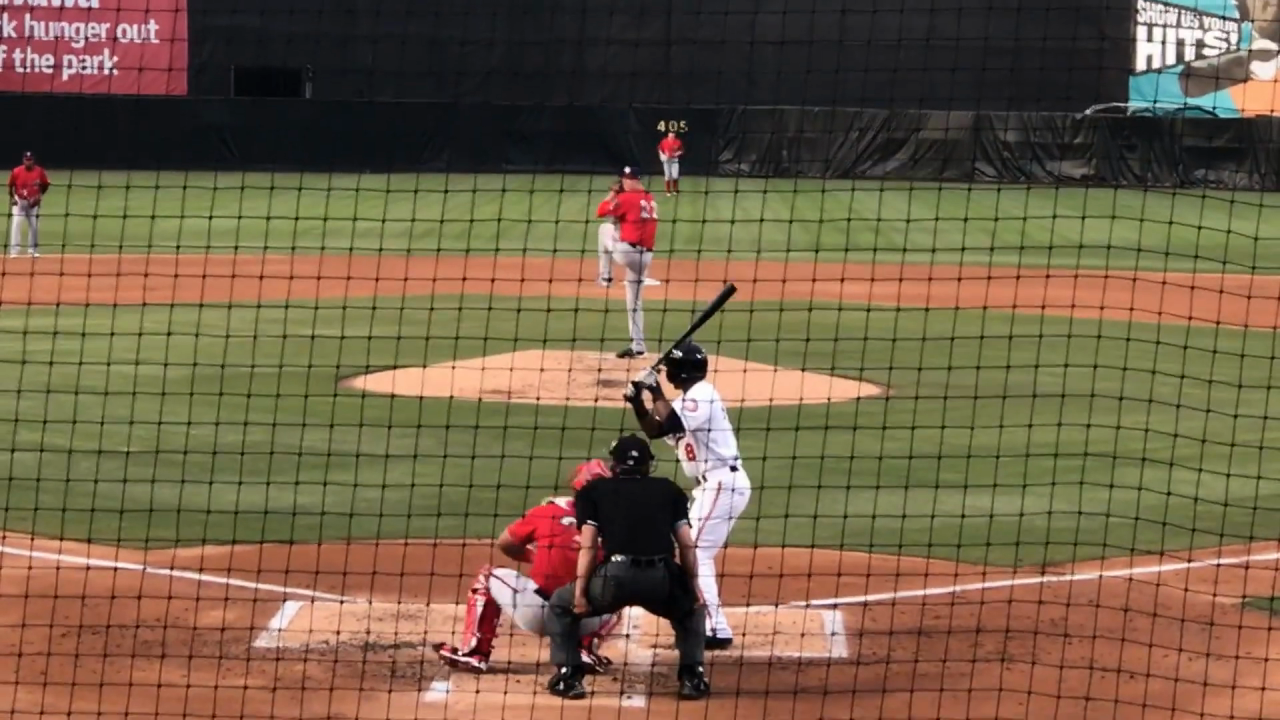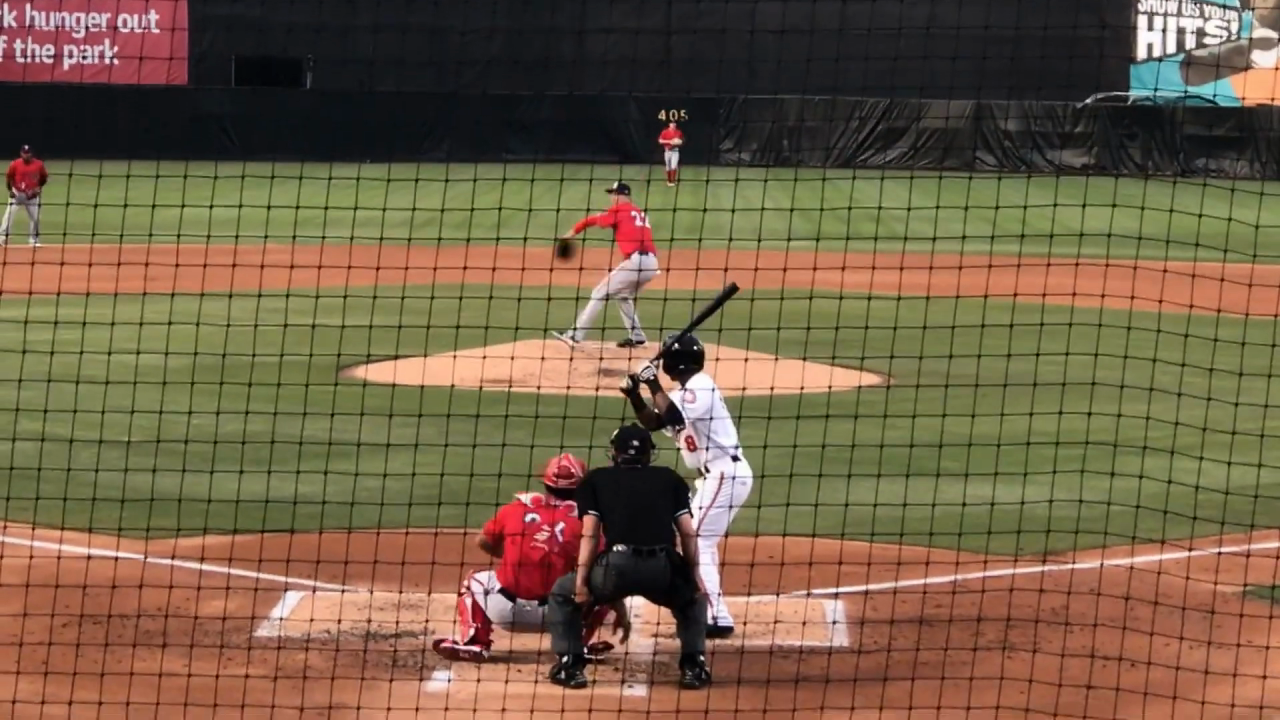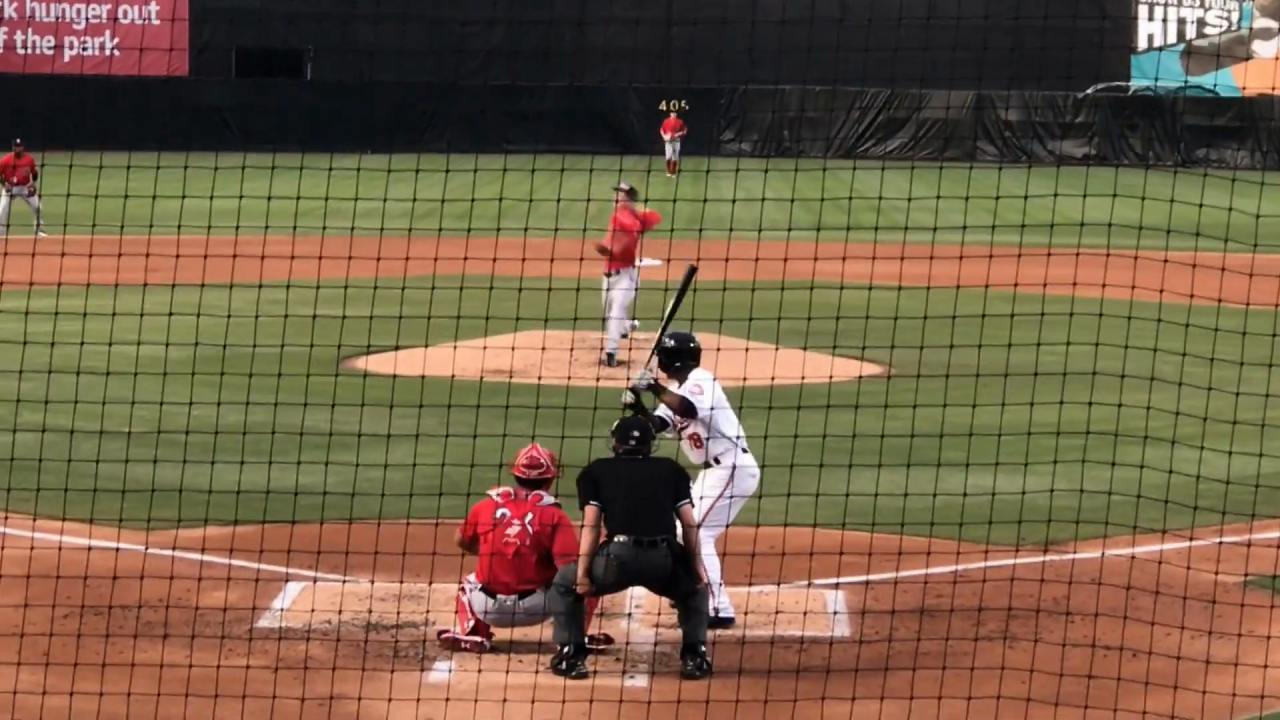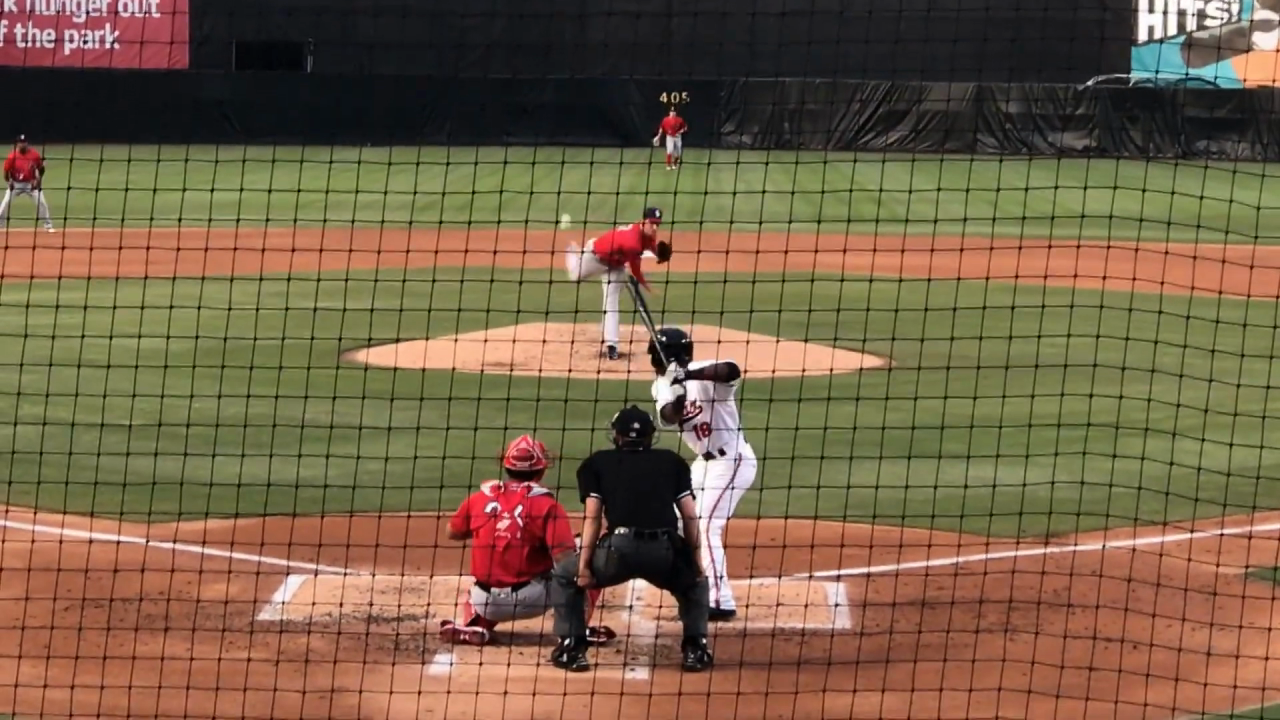
dt=0.3s
person 1, frame 1
left shoulder: (702, 395)
right shoulder: (688, 398)
left elbow: (671, 424)
right elbow: (655, 430)
left wrist: (655, 391)
right wrist: (637, 401)
left hip: (723, 484)
right hip: (714, 484)
left knee: (696, 554)
right knee: (695, 551)
left ankle: (717, 630)
right ankle: (706, 618)
person 1, frame 2
left shoulder: (700, 386)
right shoulder: (686, 390)
left elbow: (672, 416)
right elbow: (654, 422)
left wrist: (653, 385)
right wrist: (634, 395)
left hip: (725, 474)
right hip: (716, 475)
left knee: (697, 543)
right knee: (700, 540)
left ankle: (718, 618)
right ankle: (708, 606)
person 1, frame 3
left shoulder: (700, 379)
right shoulder: (671, 391)
left elbow: (688, 410)
right elbow: (658, 425)
left wrist: (653, 388)
right wrist: (638, 406)
left hip: (733, 469)
right hip: (713, 469)
left knee: (698, 534)
left ankle: (719, 610)
person 1, frame 4
left shoulder: (704, 370)
right shoulder: (663, 384)
left elbow: (732, 372)
right elbow: (668, 417)
left wrist: (687, 375)
right wrist: (677, 395)
left hip: (733, 460)
right hip: (705, 461)
left knee: (705, 526)
left ankle: (721, 602)
person 2, frame 1
left shoulder: (595, 489)
right shoulder: (668, 489)
left elbow: (589, 545)
right elbow: (686, 544)
left wrist: (580, 593)
right wrist: (692, 589)
left hip: (616, 576)
right hip: (660, 579)
left knee: (561, 603)
right knee: (691, 608)
left ankle: (569, 676)
right ankle: (692, 676)
person 2, frame 2
left shoulder: (596, 479)
right shoulder: (670, 478)
left elbow: (590, 534)
right elbow: (688, 533)
left wrist: (581, 583)
right wrist: (693, 579)
left hip: (618, 566)
right hip: (662, 569)
left knee: (563, 592)
right knee: (693, 598)
left ankle: (570, 665)
right ankle: (694, 665)
person 2, frame 3
left shoulder: (597, 470)
right shoulder: (671, 469)
left elbow: (591, 525)
right elbow: (689, 524)
left wrist: (582, 573)
right wrist: (694, 570)
left hip: (619, 556)
right hip: (663, 559)
left knee: (564, 583)
right knee: (695, 589)
left ankle: (571, 655)
right ankle: (695, 656)
person 2, frame 4
left shoulder: (597, 462)
right shoulder: (672, 461)
left elbow: (592, 517)
right elbow: (690, 516)
left wrist: (584, 566)
right wrist: (694, 562)
left hip: (620, 549)
right hip: (664, 552)
left knee: (565, 575)
right knee: (695, 582)
left ankle: (572, 648)
right ankle: (696, 649)
person 3, frame 1
left shoulder: (550, 511)
left elbow: (505, 544)
left hip: (534, 611)
right hip: (582, 619)
left knee: (489, 577)
left ankle: (474, 654)
right ankle: (585, 652)
person 3, frame 2
left shoulder: (516, 508)
right shoulder: (582, 524)
left elbow: (484, 542)
right wrist: (621, 613)
left hip: (503, 609)
left knee: (474, 581)
left ankle: (473, 644)
person 3, frame 3
left shoulder: (487, 504)
right shoulder: (553, 515)
left elbow: (461, 541)
left hip: (487, 607)
right hip: (534, 606)
left knee: (469, 584)
left ankle: (473, 634)
person 3, frame 4
left shoulder: (480, 497)
right shoulder: (546, 505)
left elbow: (452, 532)
right elbow: (565, 559)
left hip: (486, 603)
right hip: (530, 600)
left ankle: (474, 626)
person 4, frame 1
left shoulder: (627, 197)
right shoulder: (650, 199)
left elbow: (601, 211)
left wrist: (611, 195)
left hip: (628, 250)
right hip: (645, 255)
left knee: (605, 228)
right knee: (634, 300)
left ankle: (604, 276)
right ankle: (638, 345)
person 4, frame 2
left shoulder: (618, 210)
right shoulder: (640, 213)
left elbow: (591, 221)
left wrist: (571, 233)
left hip: (636, 261)
right hip: (651, 263)
left knee: (600, 294)
right knee: (623, 296)
left ankle: (574, 335)
right ankle: (637, 336)
person 4, frame 3
left shoulder: (628, 217)
right shoulder: (619, 213)
left hip: (625, 275)
right hip: (611, 274)
left knee: (618, 310)
right knee: (612, 311)
left ankle: (611, 350)
right ankle: (626, 325)
person 4, frame 4
left shoulder: (648, 236)
right shoulder: (633, 241)
right elbow: (634, 269)
left wrist: (658, 248)
right wrist: (644, 284)
left hip: (616, 265)
right hip: (595, 255)
left knee: (611, 305)
right knee: (576, 276)
left ankle: (611, 344)
right ankle: (574, 252)
